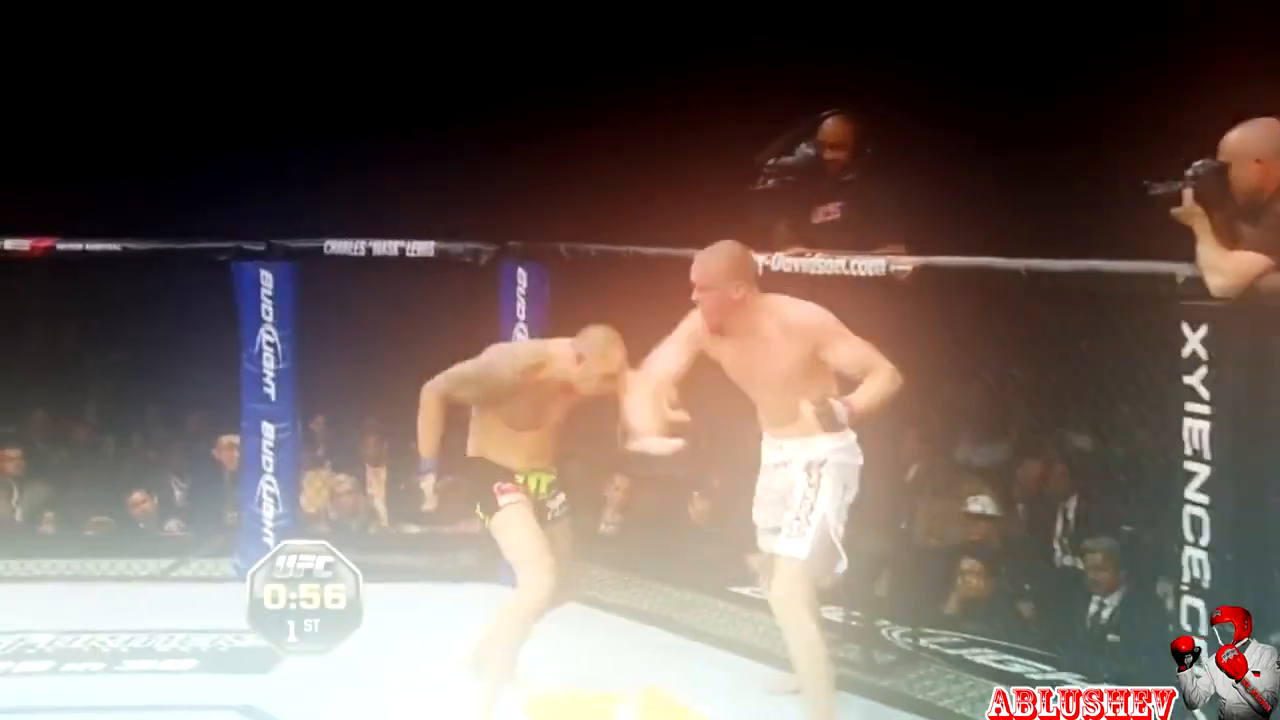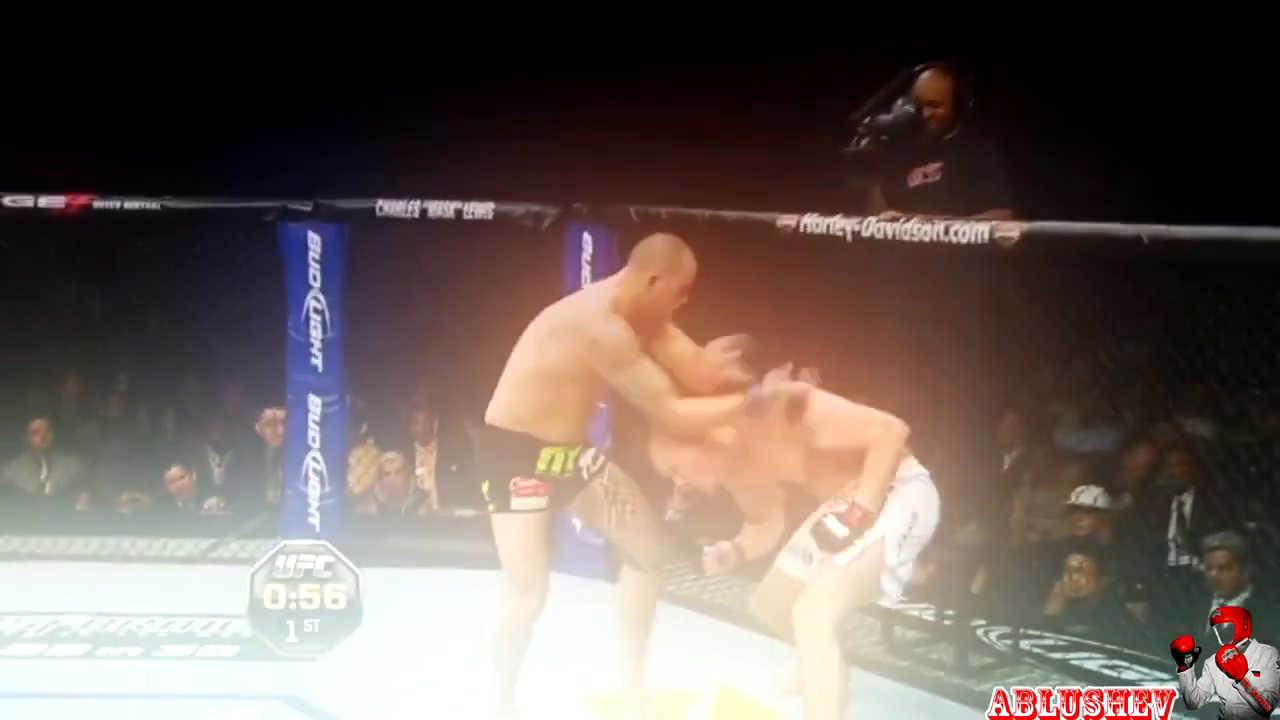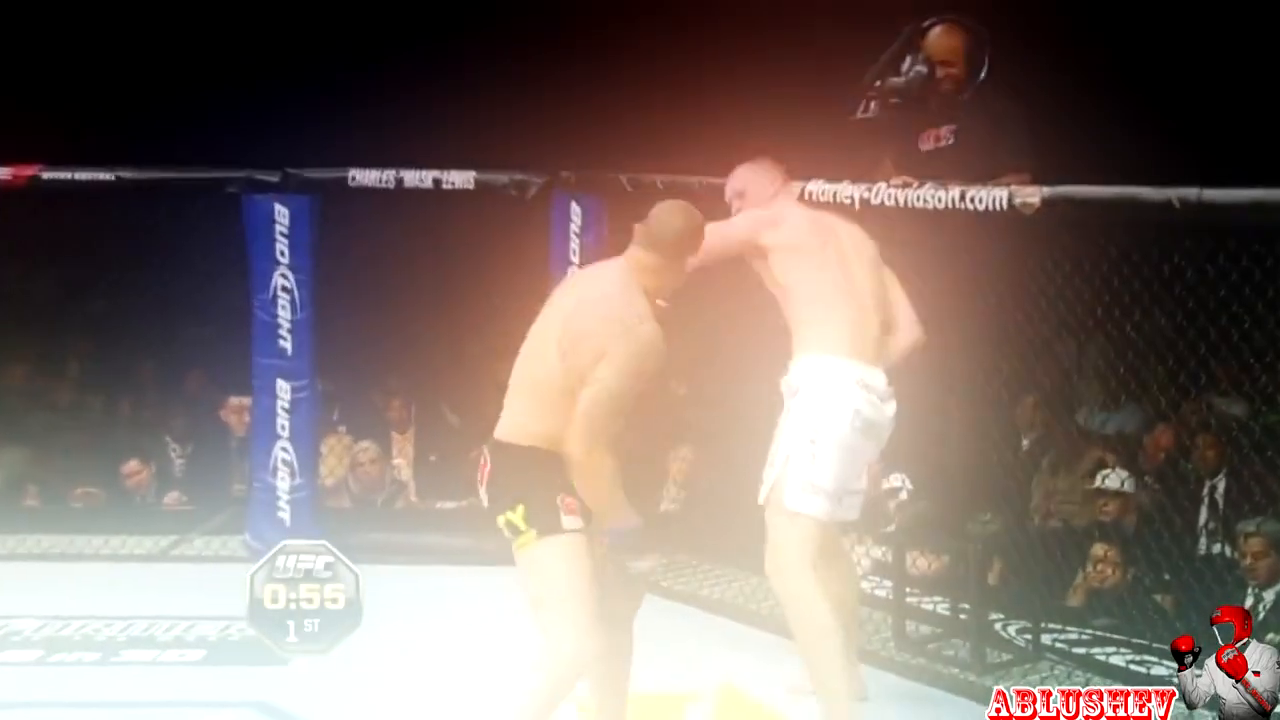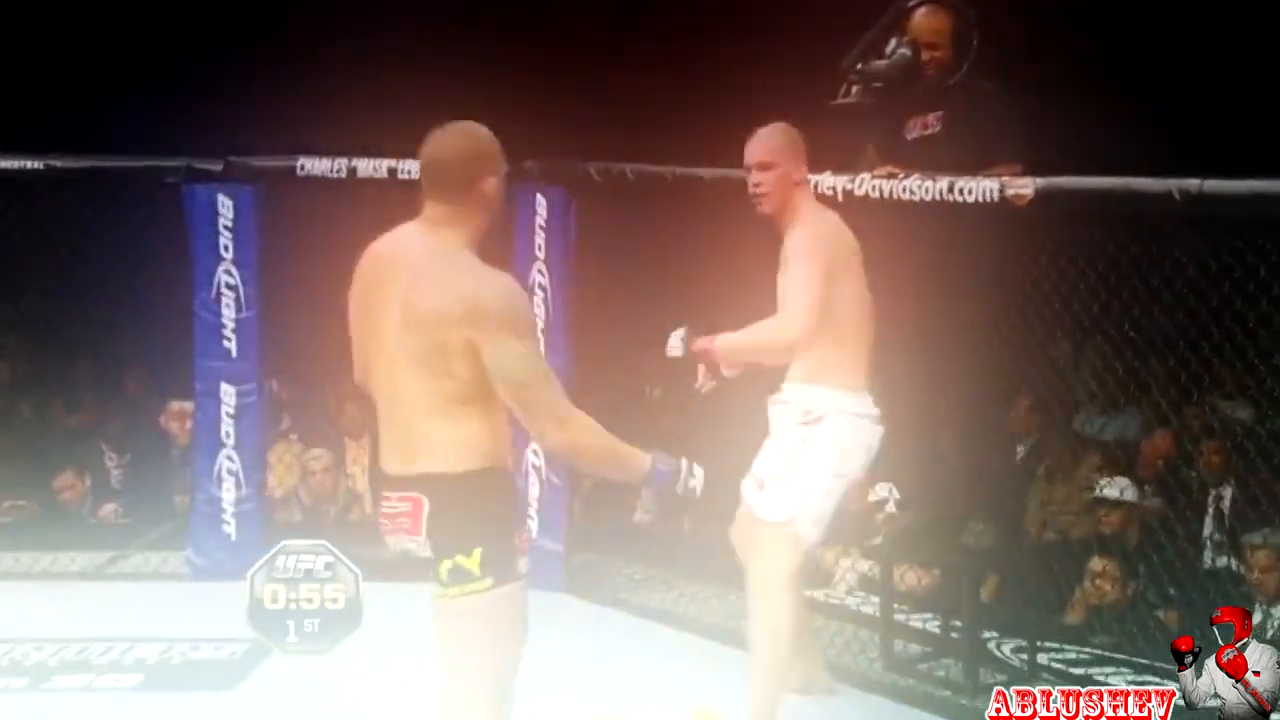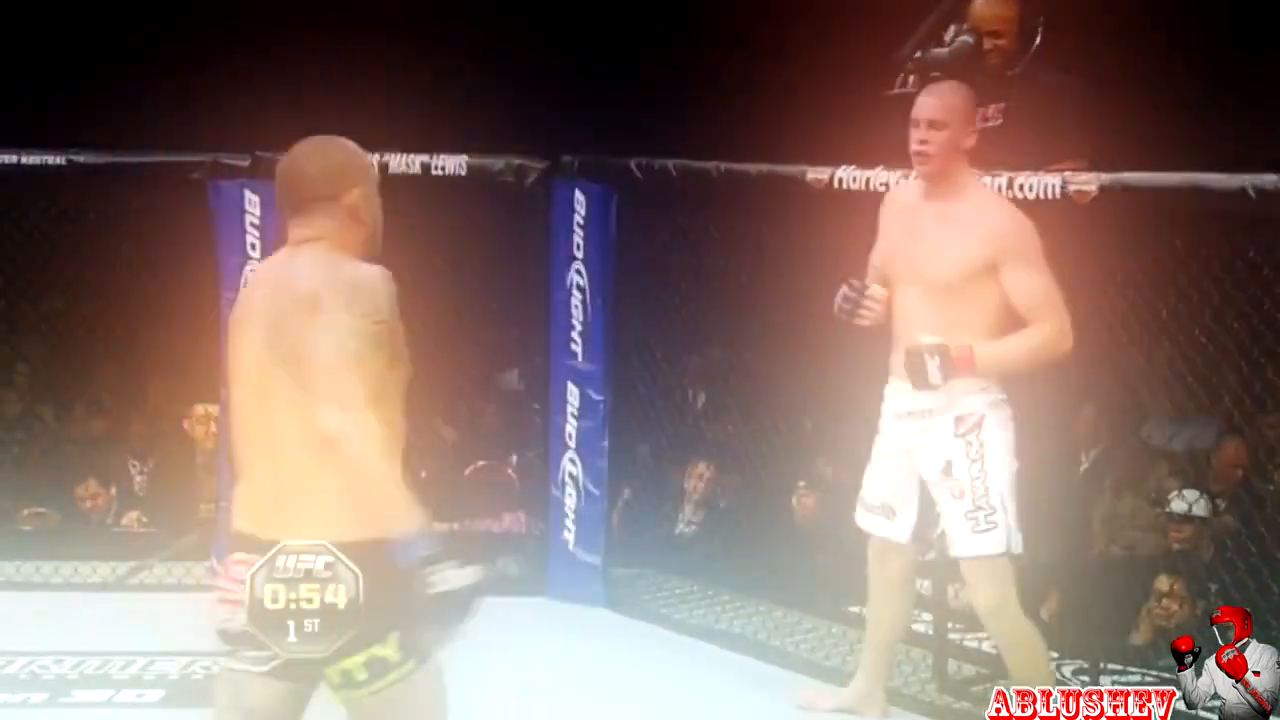
dt=0.4s
person 1, frame 1
left shoulder: (802, 322)
right shoulder: (702, 325)
left elbow: (888, 376)
right elbow: (647, 380)
left wrist: (844, 412)
right wrist: (646, 432)
left hip: (824, 460)
right hip: (775, 457)
left knee: (787, 597)
right knee: (776, 574)
right ankle: (812, 672)
person 1, frame 2
left shoulder: (780, 419)
left elbow: (893, 429)
right elbow: (766, 528)
left wrist: (858, 512)
right wrist: (734, 551)
left hip: (900, 495)
right hip: (840, 508)
left knee: (812, 617)
right knee: (770, 606)
right ankle: (822, 688)
person 1, frame 3
left shoulder: (767, 223)
right shoulder: (854, 239)
left elbow: (702, 244)
right elbow: (908, 332)
left hip: (821, 390)
right hip: (872, 395)
left knee: (787, 562)
right knee: (821, 539)
person 1, frame 4
left shoulder: (813, 235)
right shoulder: (813, 234)
left elbow: (794, 331)
left wrist: (709, 346)
right wrist: (741, 352)
left hip: (829, 418)
right hip: (802, 414)
left knee: (771, 568)
right knee: (748, 531)
right ankle: (806, 666)
person 1, frame 5
left shoulder: (1003, 225)
right shoulder: (896, 203)
left elbow: (1056, 335)
left wrist: (967, 357)
right wrist: (863, 304)
left hip: (968, 417)
right hip: (901, 407)
left knee: (992, 598)
right knee: (886, 560)
person 2, frame 1
left shoulder: (582, 368)
right shoulder: (507, 367)
right elbow: (435, 389)
right wrist: (429, 461)
left hip: (543, 477)
right hip: (493, 477)
left knee: (549, 584)
right knee: (540, 583)
left ankle: (491, 661)
person 2, frame 2
left shoulder: (638, 316)
right shoulder: (599, 328)
left elbow: (696, 371)
right elbow: (669, 415)
left wrist: (729, 363)
right wrist: (752, 401)
left hip: (569, 448)
right hip: (514, 449)
left knee: (647, 549)
right knee: (528, 598)
person 2, frame 3
left shoulder: (587, 279)
right shoulder: (638, 330)
right elbow: (587, 443)
right wrist: (620, 523)
left hip: (531, 461)
right hip: (532, 473)
left knee: (619, 599)
right knee: (577, 645)
person 2, frame 4
left shoulder: (376, 259)
right shoulder: (486, 292)
right elbow: (557, 427)
right wrist: (656, 470)
left hip: (402, 499)
right hip: (463, 504)
person 2, frame 5
left shoulder: (258, 287)
right shoulder: (355, 285)
right elbow: (347, 424)
right wrist: (413, 544)
left hip: (254, 570)
right hip: (346, 569)
